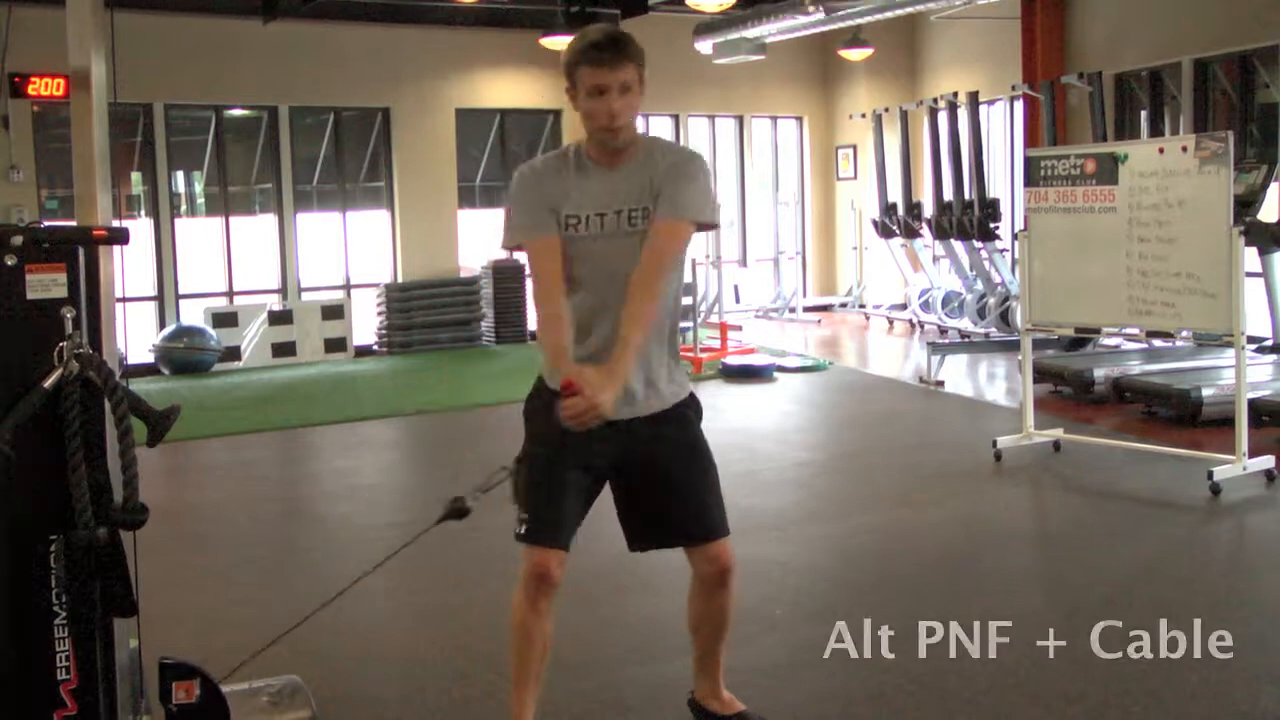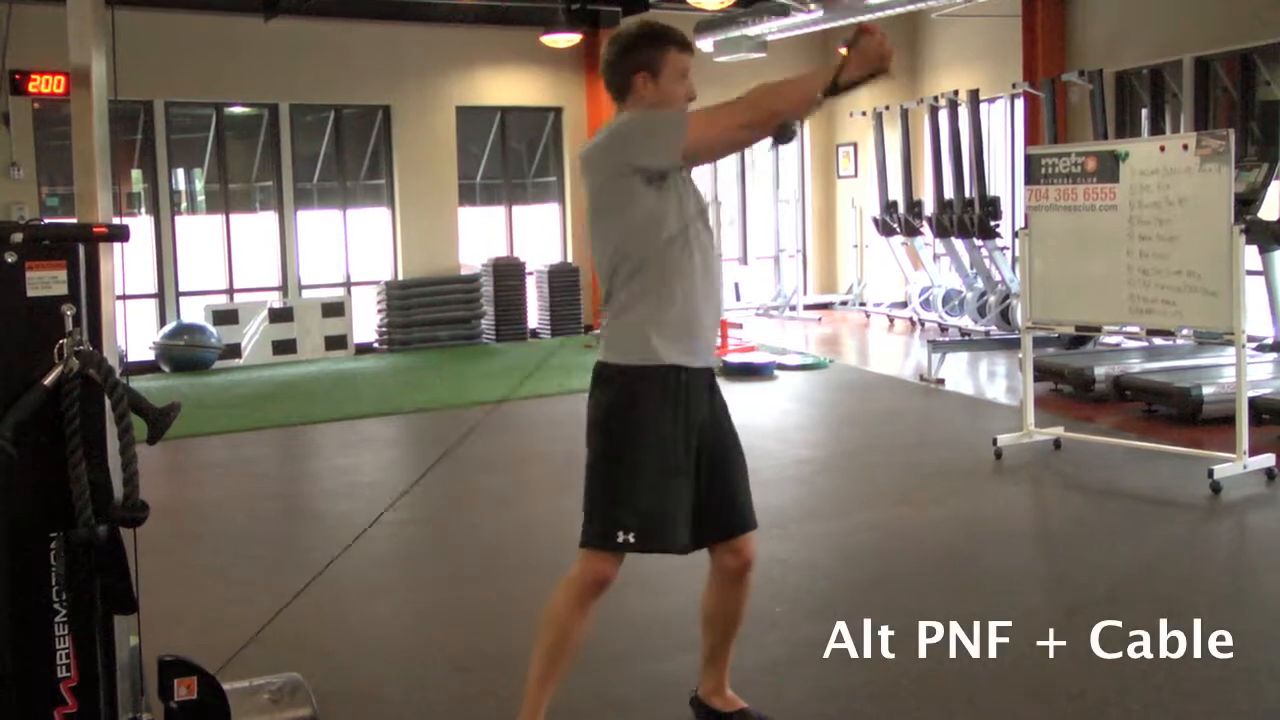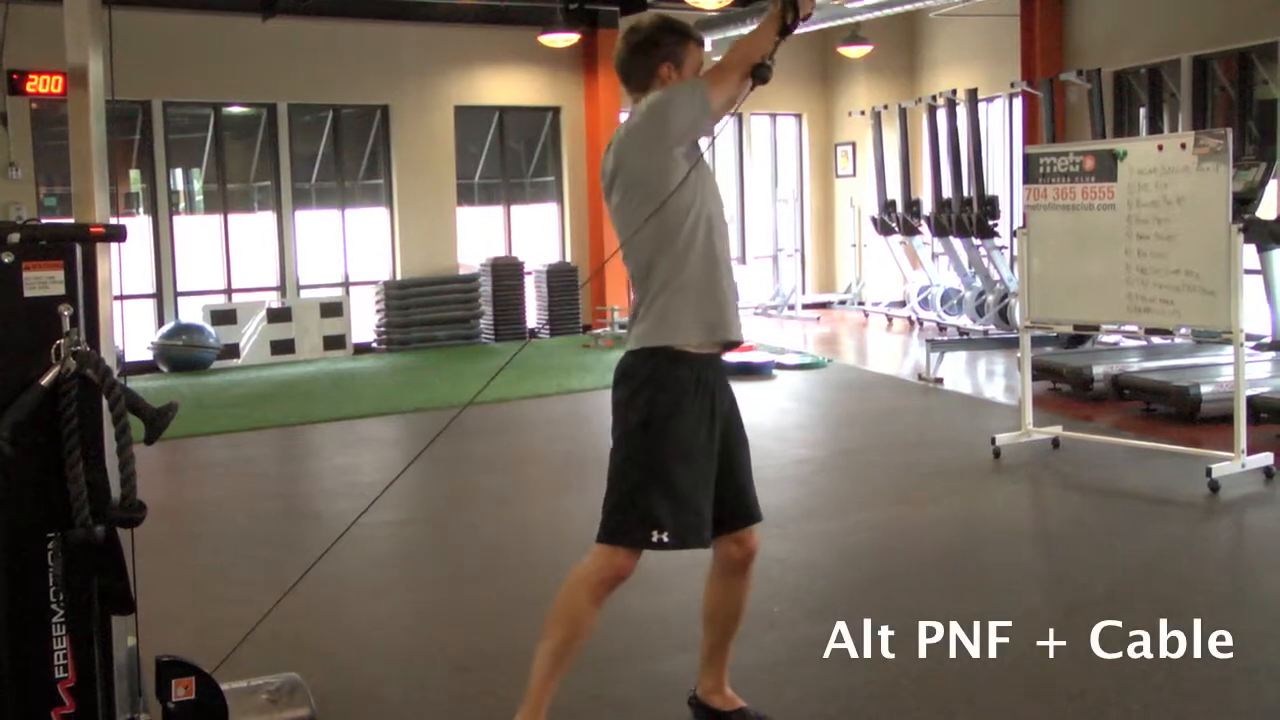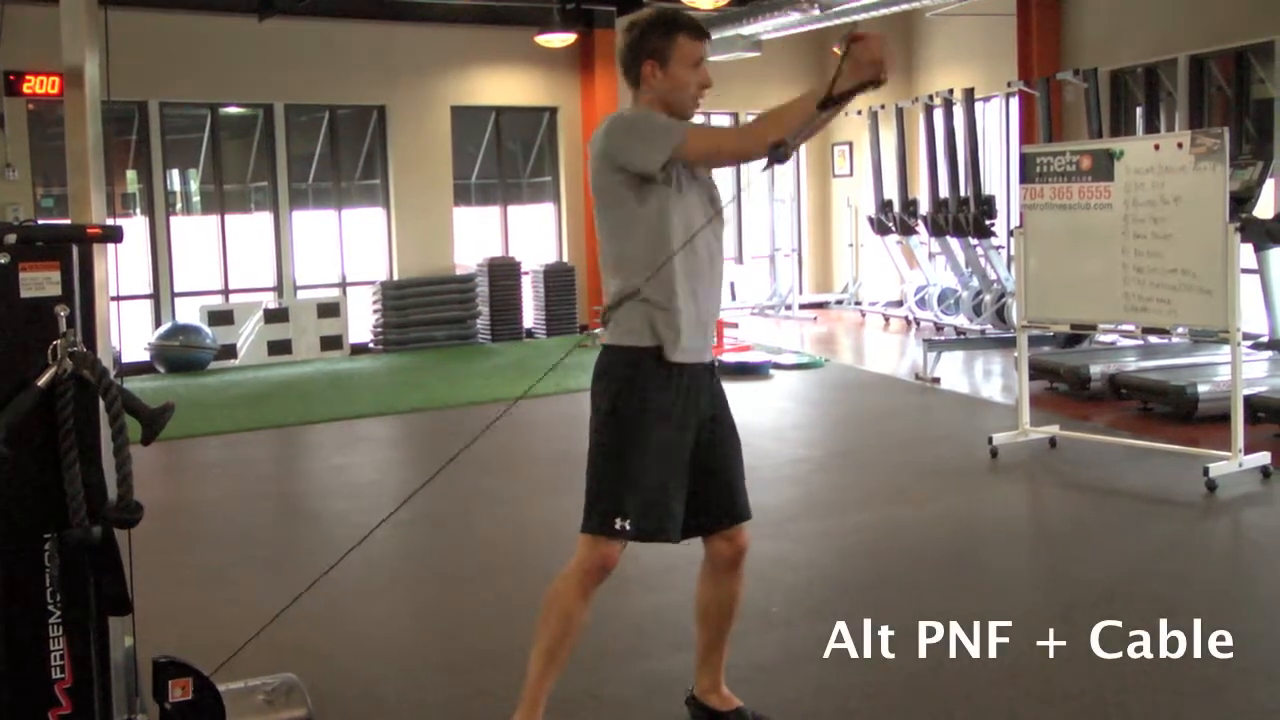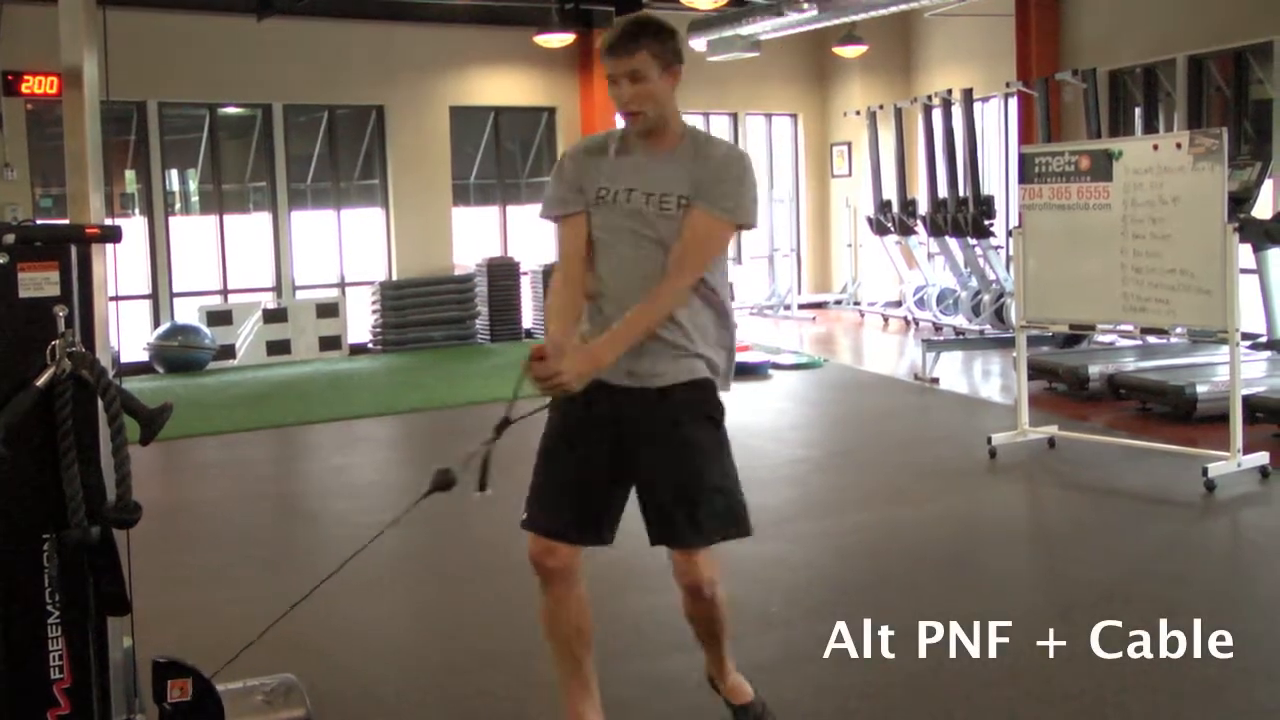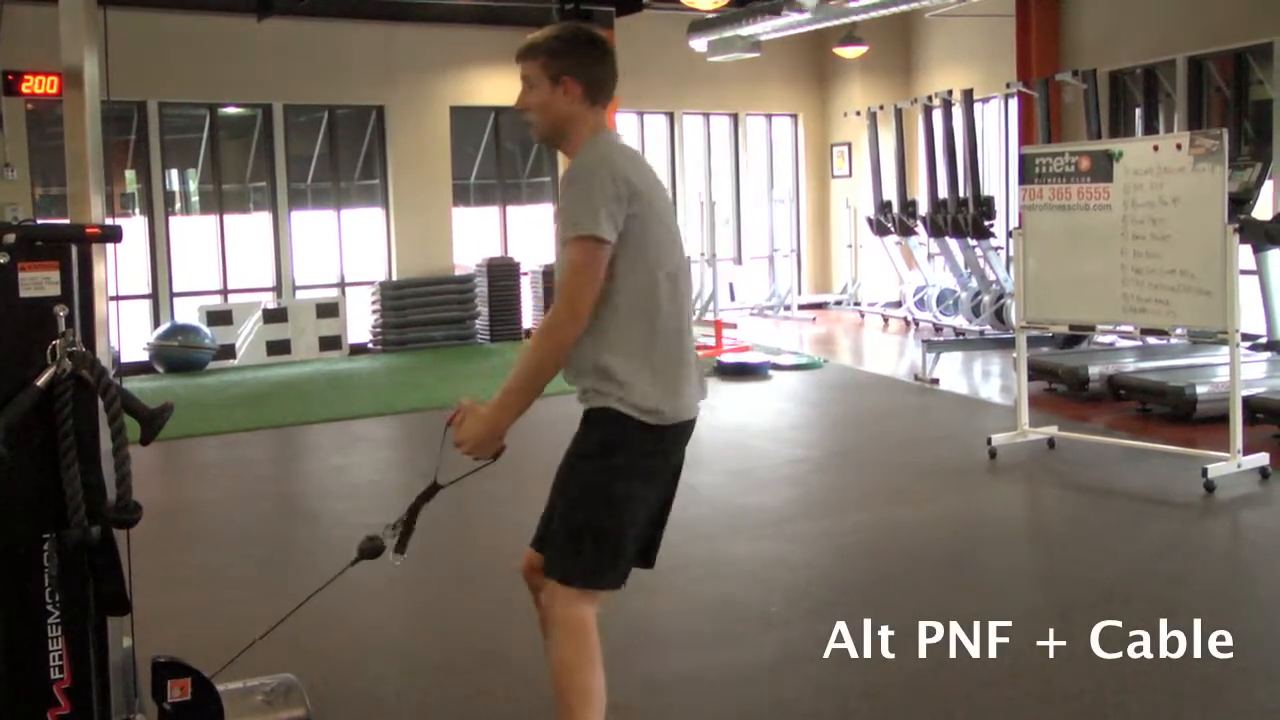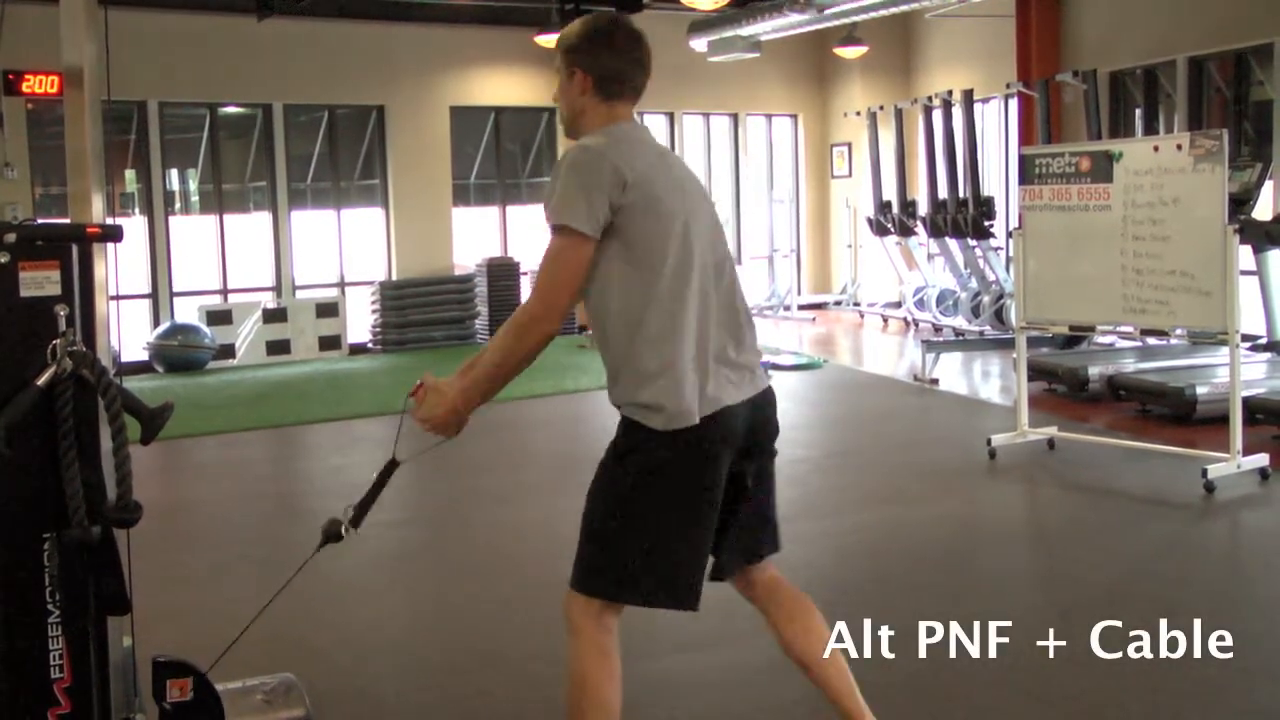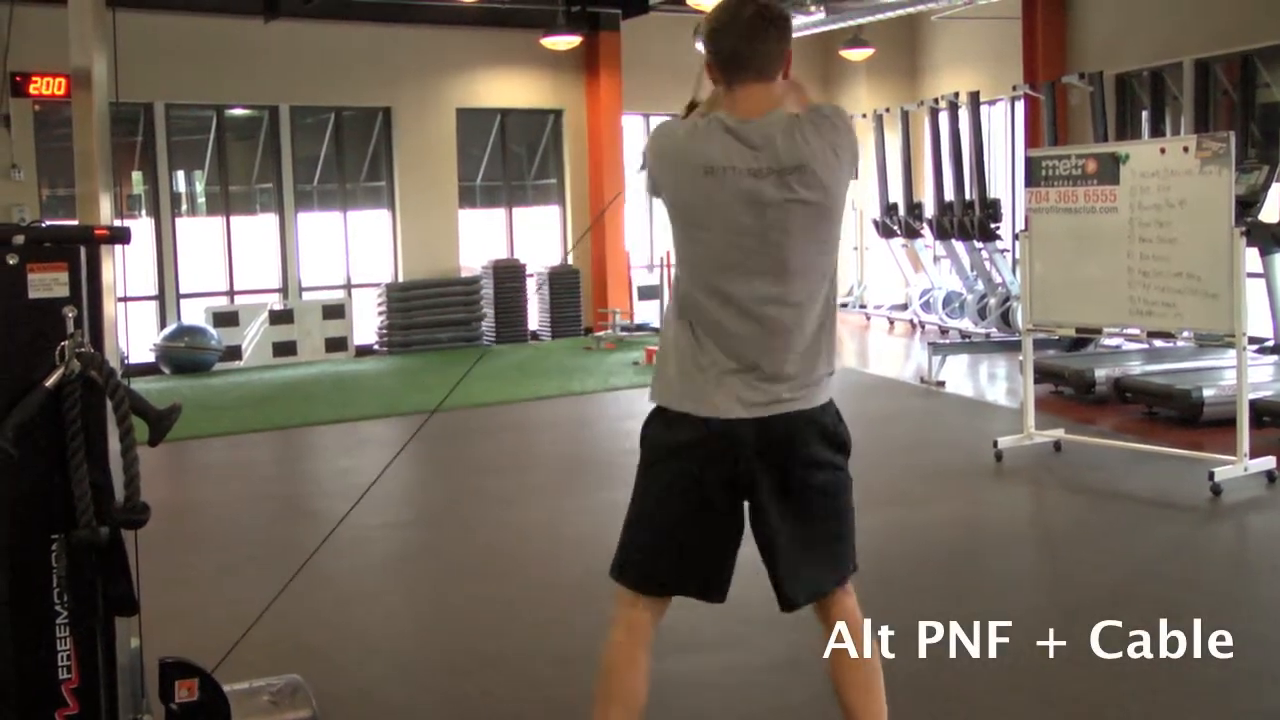
dt=0.4s
person 1, frame 1
left shoulder: (680, 168)
right shoulder: (538, 180)
left elbow: (652, 274)
right elbow: (550, 287)
left wrist: (616, 373)
right wrist: (570, 373)
left hip: (658, 404)
right hip: (568, 403)
left knee: (715, 561)
right knee: (542, 570)
person 1, frame 2
left shoulder: (669, 139)
right shoulder: (620, 145)
left elbow: (758, 123)
right elbow: (744, 112)
left wrist: (843, 71)
right wrist: (842, 67)
left hip: (696, 379)
right hip: (637, 385)
left knee: (736, 555)
right knee: (597, 567)
person 1, frame 3
left shoulder: (661, 137)
right shoulder: (655, 122)
left elbow: (733, 85)
right elbow: (739, 62)
left hip: (703, 372)
right hip: (667, 373)
left knee: (738, 546)
right knee: (616, 559)
person 1, frame 4
left shoulder: (682, 139)
right shoulder: (624, 133)
left elbow: (765, 138)
right elbow: (742, 144)
left wrist: (841, 82)
right wrist: (841, 82)
left hip: (696, 369)
right hip: (642, 369)
left knee: (729, 542)
right knee: (599, 552)
person 1, frame 5
left shoulder: (723, 166)
right shoulder: (582, 162)
left elbow: (681, 278)
right elbow: (569, 272)
left wrist: (601, 349)
right wrist: (559, 346)
left hip: (680, 390)
right hip: (592, 387)
left knee: (695, 569)
right knee: (551, 555)
person 1, frame 6
left shoulder: (595, 171)
right shoulder: (606, 170)
left elbow: (570, 320)
right elbow: (567, 318)
left wrist: (499, 417)
right wrist: (497, 406)
left hip: (637, 415)
right hip: (625, 407)
left knee: (568, 596)
right knee: (539, 571)
person 1, frame 7
left shoulder: (592, 160)
right shoulder: (661, 160)
left elbow: (547, 311)
right elbow: (596, 299)
left wrist: (462, 396)
right wrist: (476, 372)
left hip: (673, 420)
right hip: (746, 402)
left knee: (590, 608)
right knee: (756, 573)
person 1, frame 8
left shoulder: (671, 150)
right shoulder: (829, 139)
left wrist: (714, 98)
right wrist: (781, 77)
left hip: (697, 420)
right hip: (802, 418)
left knee: (635, 611)
right knee: (837, 603)
